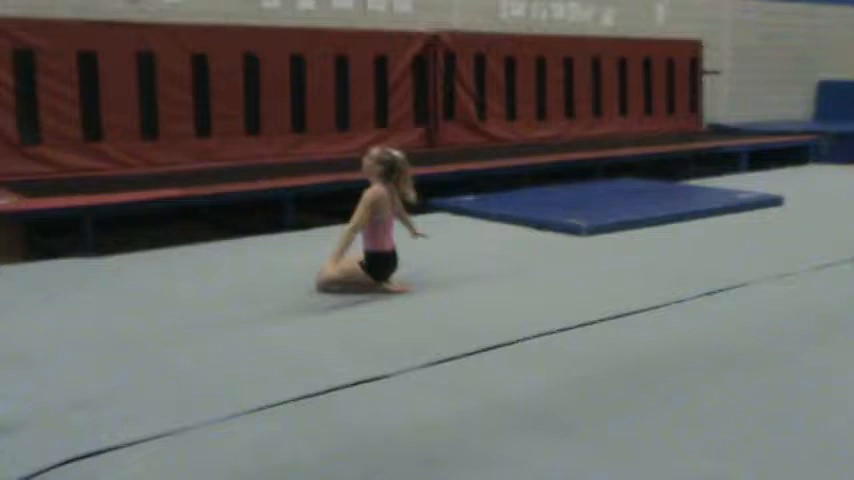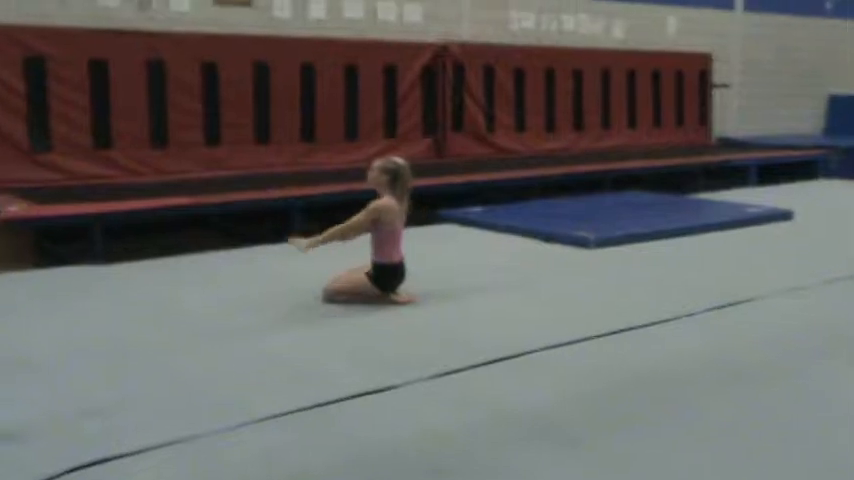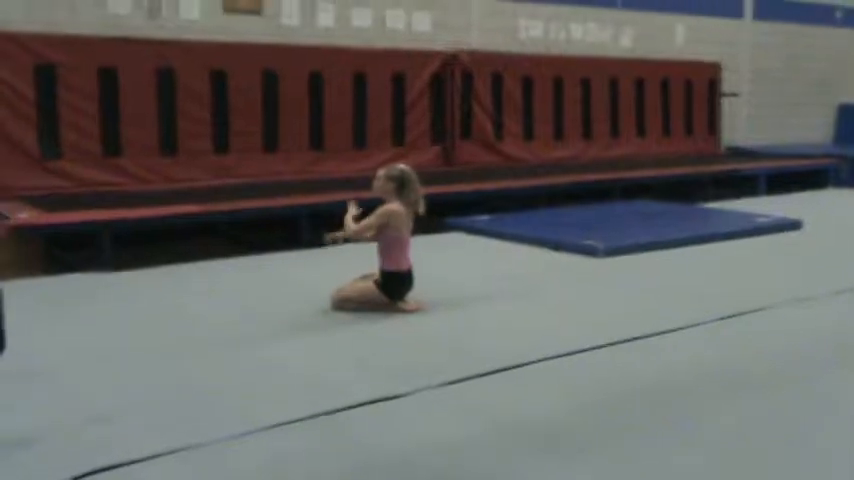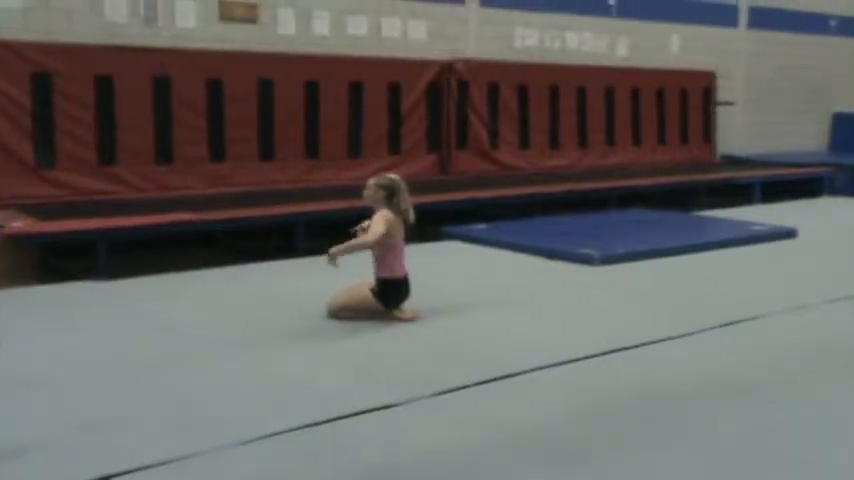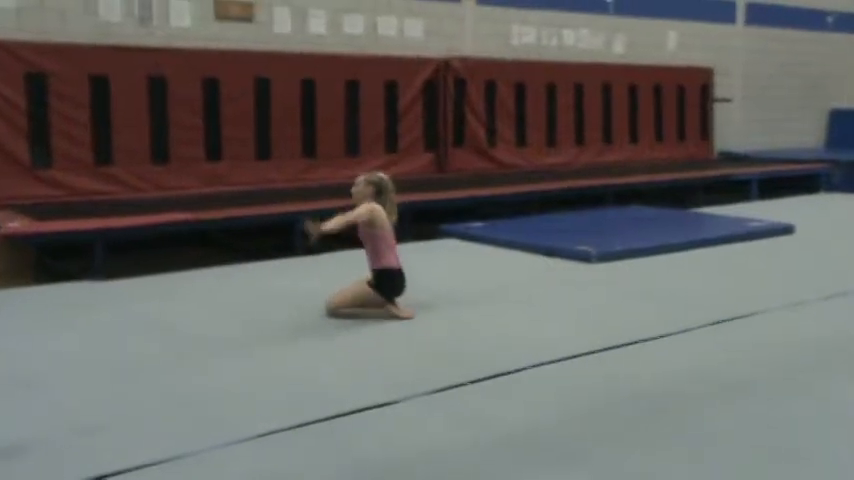
dt=0.2s
person 1, frame 1
left shoulder: (373, 194)
right shoulder: (389, 190)
left elbow: (353, 228)
right elbow: (400, 213)
left wrist: (332, 262)
right wrist: (413, 230)
left hip: (379, 261)
right hip: (387, 257)
left knee: (323, 281)
left ankle: (380, 286)
right ankle: (379, 281)
person 1, frame 2
left shoulder: (381, 205)
right shoulder: (393, 202)
left elbow: (346, 228)
left wrist: (311, 244)
left hip: (385, 273)
right hip: (394, 269)
left knee: (329, 292)
right knee: (338, 281)
left ankle: (387, 295)
right ankle: (385, 290)
person 1, frame 3
left shoulder: (389, 210)
right shoulder: (401, 208)
left elbow: (351, 232)
right elbow: (372, 236)
left wrist: (350, 214)
right wrist: (341, 235)
left hip: (393, 280)
right hip: (400, 276)
left knee: (338, 299)
right knee: (348, 287)
left ankle: (395, 304)
right ankle: (393, 298)
person 1, frame 4
left shoulder: (382, 217)
right shoulder: (391, 216)
left elbow: (369, 240)
left wrist: (338, 250)
right wrist: (367, 227)
left hip: (390, 288)
right hip: (395, 284)
left knee: (334, 307)
right knee: (341, 296)
left ankle: (391, 313)
right ankle: (390, 306)
person 1, frame 5
left shoulder: (370, 209)
right shoulder: (379, 212)
left elbow: (347, 218)
left wrist: (322, 228)
left hip: (386, 280)
right hip: (393, 278)
left knee: (332, 306)
right knee: (343, 297)
left ankle: (387, 310)
right ankle: (385, 306)
